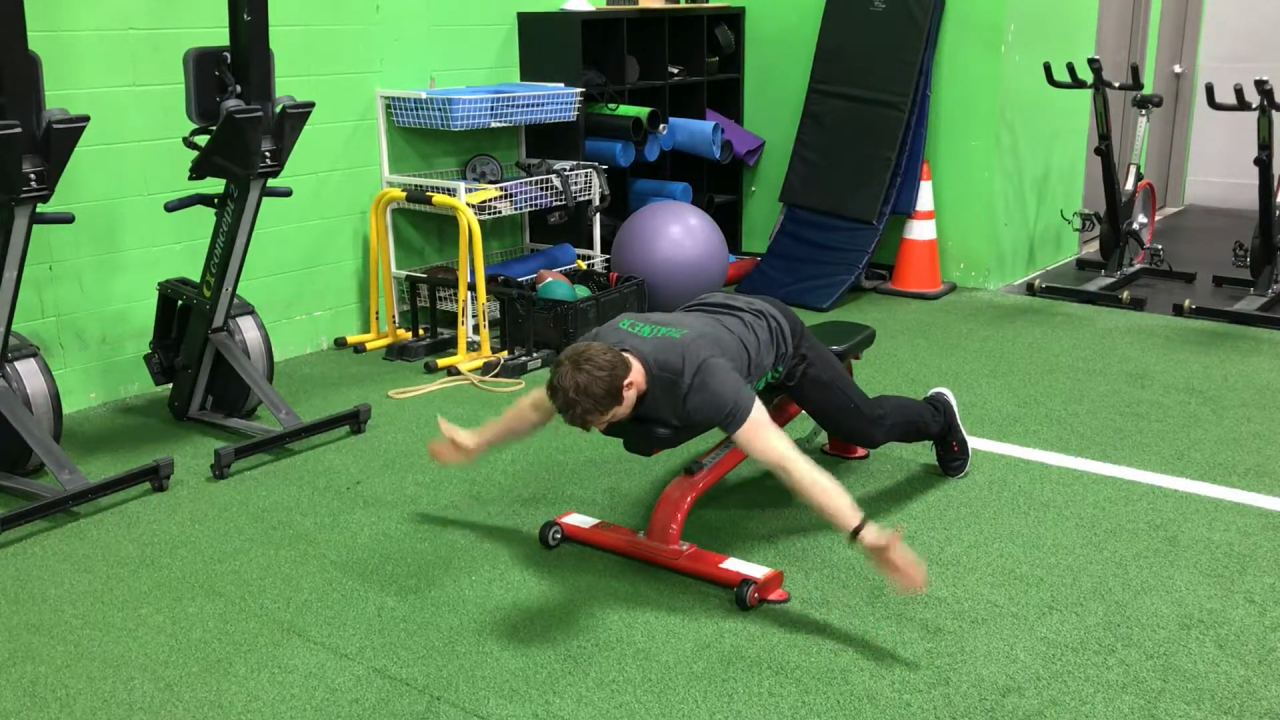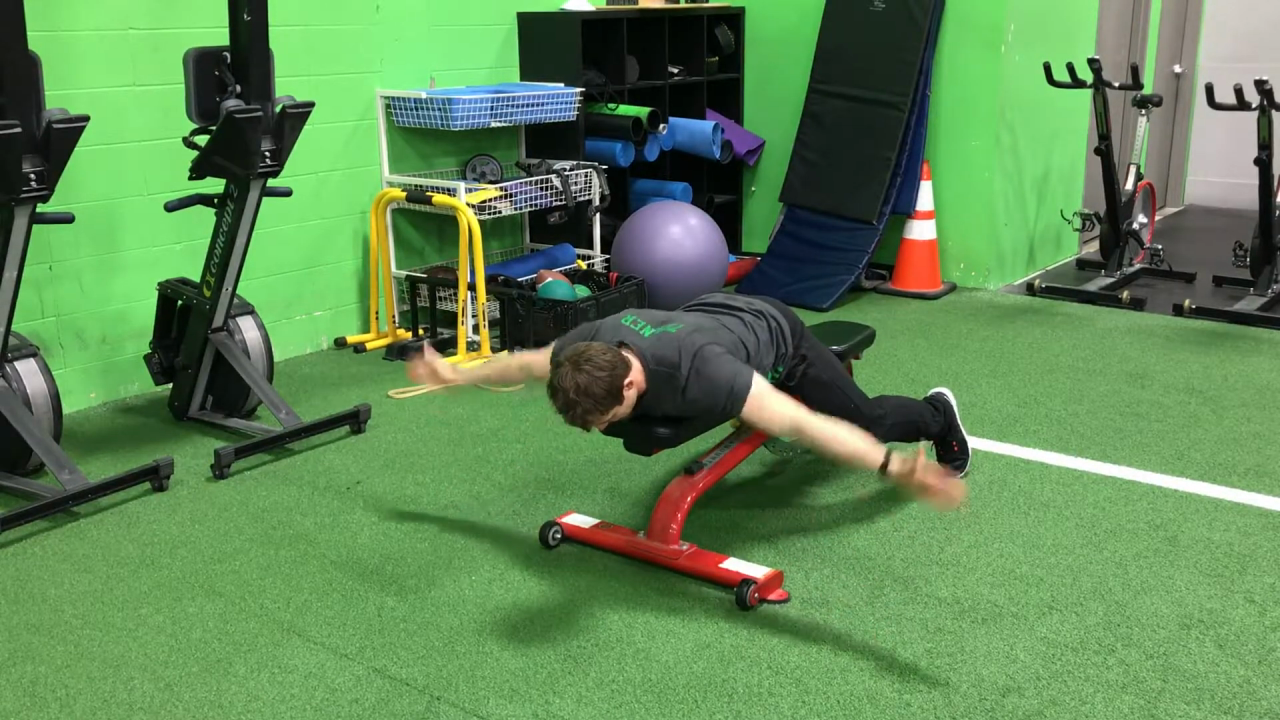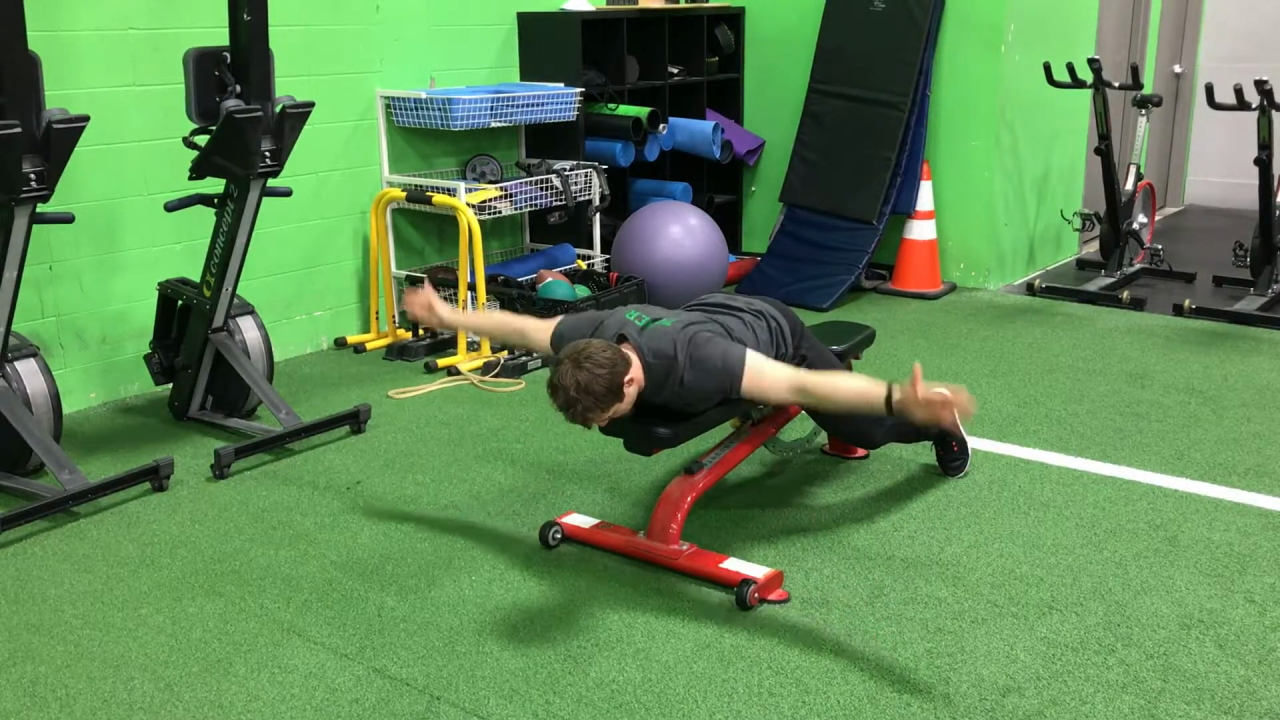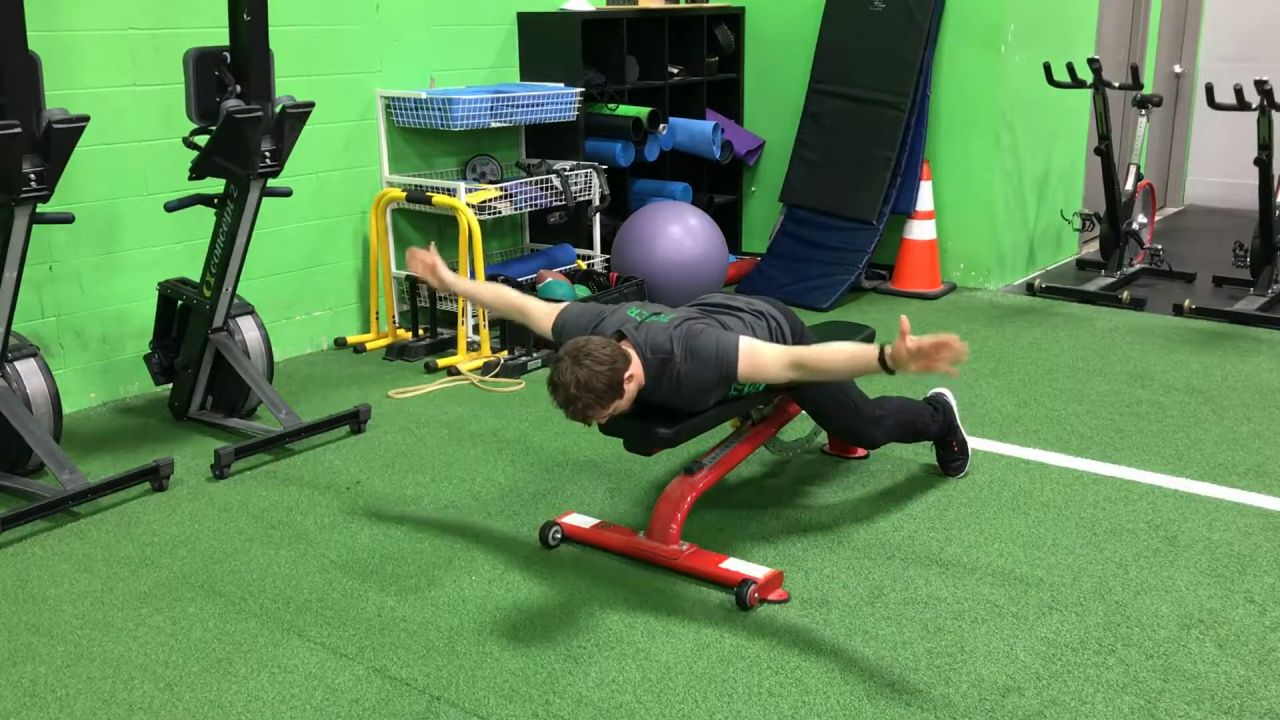
dt=0.1s
person 1, frame 1
left shoulder: (697, 378)
right shoulder: (594, 352)
left elbow: (788, 462)
right elbow: (536, 407)
left wrist: (861, 532)
right wrist: (475, 441)
left hip: (773, 334)
right hip: (716, 313)
left knee: (860, 426)
left ankle: (936, 413)
person 1, frame 2
left shoulder: (696, 371)
right shoulder: (592, 346)
left elbow: (798, 423)
right elbow: (523, 363)
left wrist: (890, 467)
right wrist: (454, 374)
left hip: (774, 338)
right hip: (715, 312)
left knee: (870, 418)
left ankle: (937, 417)
person 1, frame 3
left shoulder: (692, 365)
right shoulder: (593, 335)
left elbow: (803, 386)
right elbow: (523, 328)
left wrist: (896, 397)
right wrist: (449, 315)
left hip: (770, 334)
right hip: (712, 315)
left knee: (862, 430)
left ankle: (933, 420)
person 1, frame 4
left shoulder: (688, 355)
right shoulder: (590, 331)
left elbow: (795, 364)
right elbow: (524, 304)
left wrist: (889, 357)
right wrist: (451, 281)
left hip: (773, 334)
right hip: (720, 316)
left knee: (865, 424)
left ankle: (938, 416)
